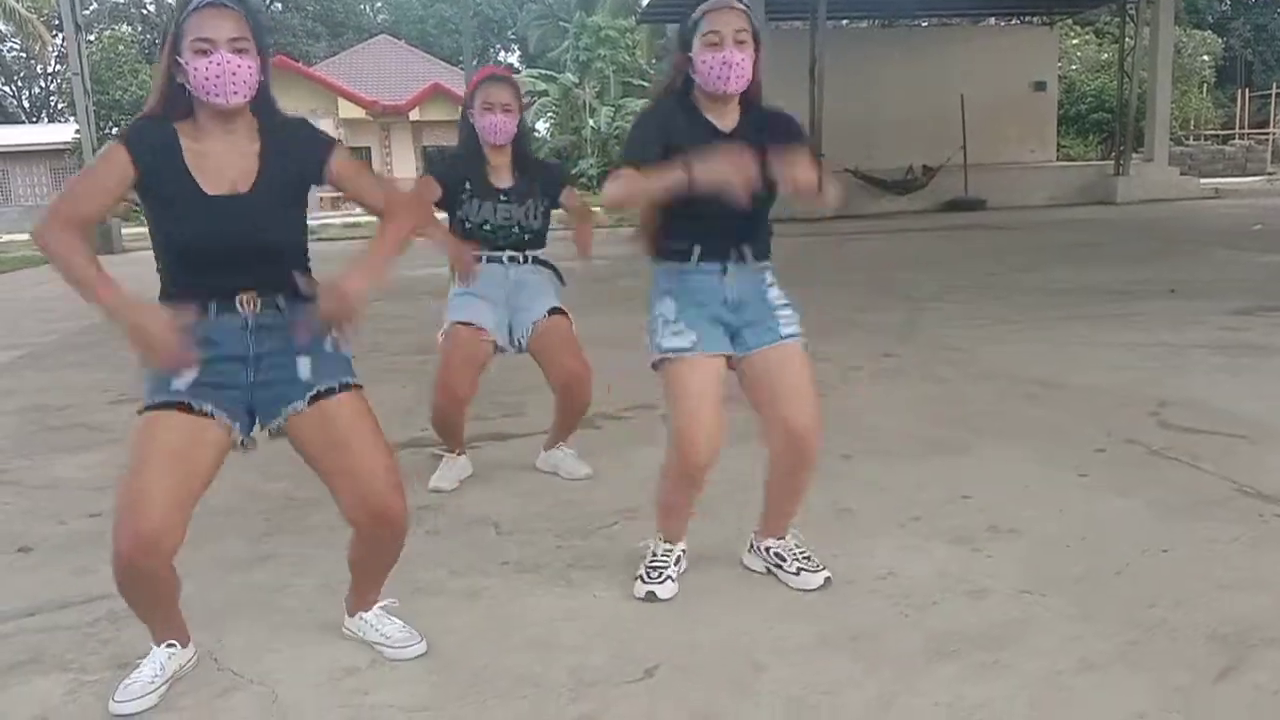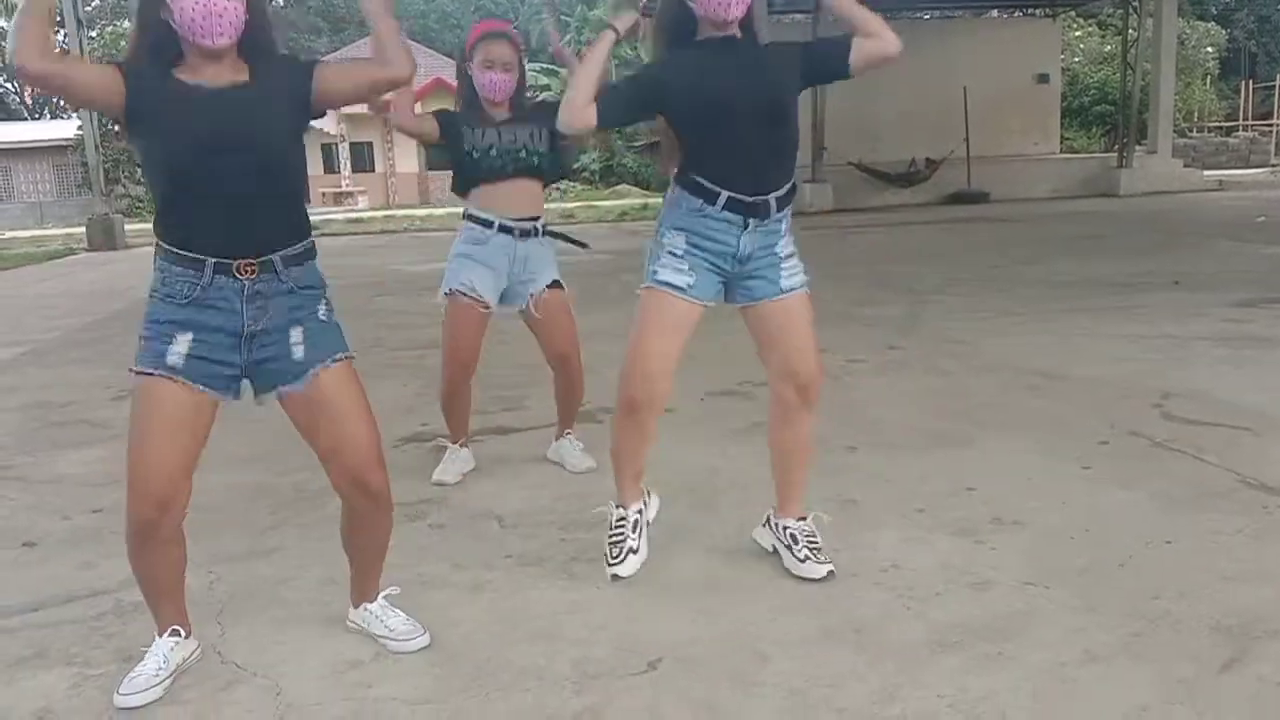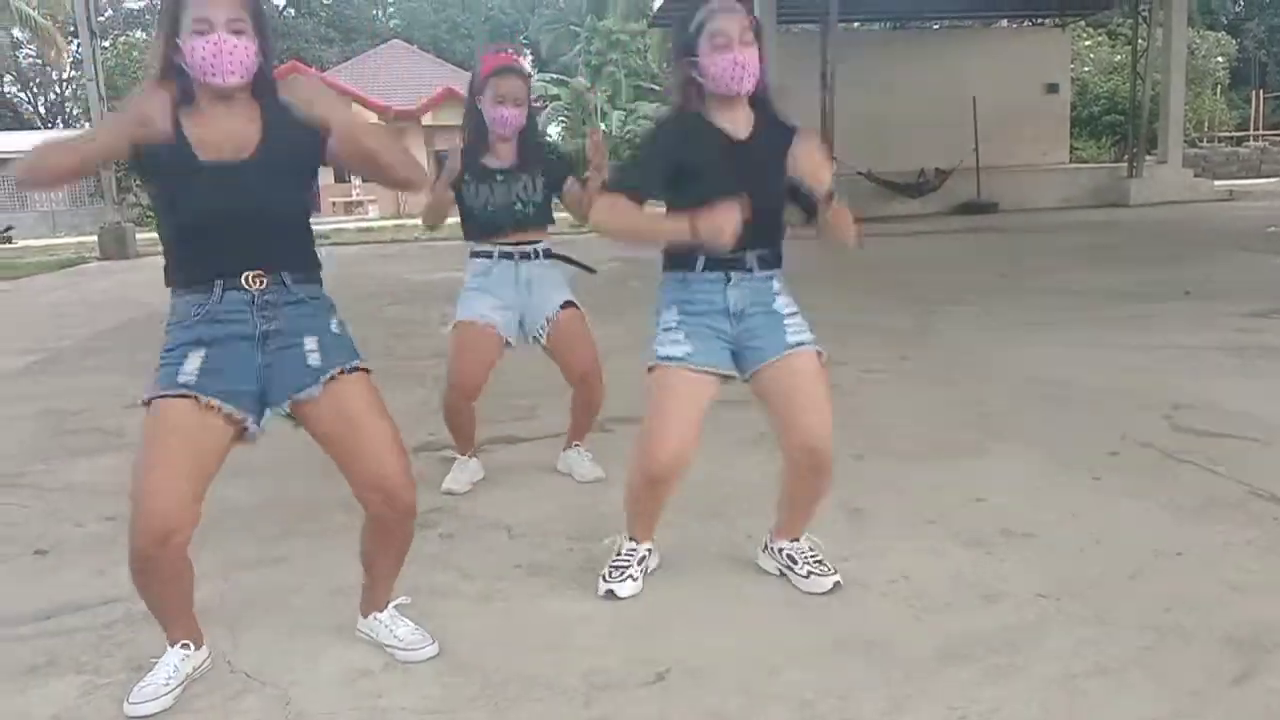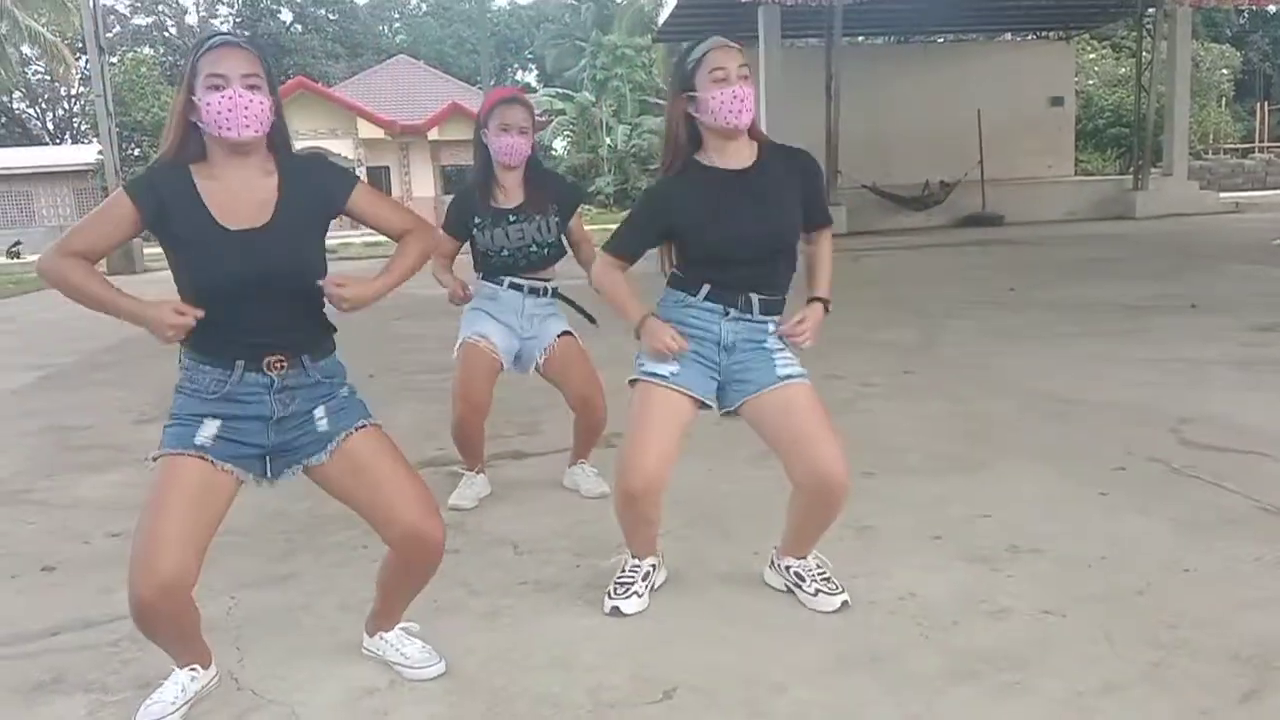
dt=0.2s
person 1, frame 1
left shoulder: (296, 144)
right shoulder: (149, 146)
left elbow: (403, 207)
right elbow: (58, 228)
left wrist: (362, 276)
right wrist: (129, 311)
left hip: (297, 339)
right hip: (195, 352)
left knee: (384, 509)
right knee: (141, 546)
left ankle: (364, 608)
right ankle: (171, 643)
person 1, frame 2
left shoulder: (287, 79)
right shoulder: (142, 85)
left elbow: (396, 71)
right elbow: (34, 64)
left hip: (290, 296)
right hip: (189, 303)
left knee: (366, 480)
right knee: (151, 505)
left ankle: (367, 600)
right ankle: (175, 635)
person 1, frame 3
left shoulder: (298, 119)
right shoulder: (154, 123)
left elbow: (407, 175)
right elbow: (31, 173)
left wrist: (345, 119)
right wrist: (123, 127)
left hip: (301, 318)
right hip: (206, 328)
left knee: (394, 493)
right knee: (155, 532)
left ankle: (377, 609)
right ankle: (185, 645)
person 1, frame 4
left shoulder: (314, 178)
right shoulder: (163, 189)
left elbow: (421, 233)
right elbow: (61, 260)
left wrist: (372, 288)
right wrist: (143, 311)
left hip: (315, 388)
right hip: (216, 399)
left knee: (423, 535)
right knee: (153, 590)
left ankle: (383, 629)
right ankle: (194, 665)
person 2, frame 1
left shoulder: (775, 127)
right shoulder: (664, 120)
left elbow: (825, 193)
right elbow: (615, 194)
left wrist: (808, 178)
right wrist: (691, 172)
left hip: (755, 286)
right hip: (684, 289)
left knee: (802, 433)
right knee: (693, 449)
left ankle: (771, 540)
right ankle: (668, 544)
person 2, frame 2
left shoulder: (785, 58)
right shoulder: (671, 68)
left elbow: (887, 47)
right elbow: (573, 121)
left hip: (769, 235)
right hip: (695, 230)
left knee: (799, 381)
right knee: (640, 390)
left ankle: (788, 521)
right ankle: (630, 504)
person 2, frame 3
left shoulder: (783, 136)
right shoulder: (678, 134)
left elbow: (844, 236)
right elbow: (605, 214)
left wrist: (824, 190)
right wrist: (692, 228)
left hip: (766, 297)
right hip: (694, 298)
left knee: (815, 447)
right knee: (662, 459)
left ankle: (785, 542)
right ankle: (637, 544)
person 2, frame 4
left shoulder: (795, 168)
right shoulder: (674, 191)
left elbow: (819, 234)
right elbow: (606, 268)
left wrist: (818, 302)
right wrist: (643, 320)
left hip: (763, 339)
right hip: (688, 335)
left knee: (829, 477)
right knee: (638, 480)
left ankle: (792, 560)
right ankle: (642, 561)
person 3, frame 1
left shoulder: (542, 173)
right shoulder: (456, 169)
left elbow: (579, 210)
right elbow: (414, 203)
left wrist: (584, 220)
left hip: (531, 285)
right hip: (477, 288)
left knee: (575, 381)
right knee: (451, 394)
left ankle: (555, 448)
right ankle: (455, 456)
person 3, frame 2
left shoulder: (540, 115)
right shoulder: (457, 122)
right elbow: (404, 121)
left hip: (534, 245)
right hip: (479, 244)
left knee: (567, 354)
right knee: (458, 364)
left ankle: (565, 437)
right ankle: (458, 446)
person 3, frame 3
left shoulder: (543, 152)
right shoulder: (464, 158)
left elbow: (583, 210)
right elbow: (432, 220)
left wrist: (597, 173)
right wrist: (448, 179)
left hip: (542, 271)
right hip: (489, 276)
left knee: (587, 374)
right knee: (460, 387)
left ankle: (574, 449)
right ankle: (467, 458)
person 3, frame 4
left shoulder: (553, 189)
right shoulder: (469, 200)
left elbow: (581, 243)
right elbow: (440, 257)
left wrist: (599, 267)
right wrist: (450, 281)
left hip: (544, 308)
right hip: (490, 306)
left knee: (591, 401)
right knee: (467, 409)
left ankle: (579, 465)
right ankle: (474, 474)
